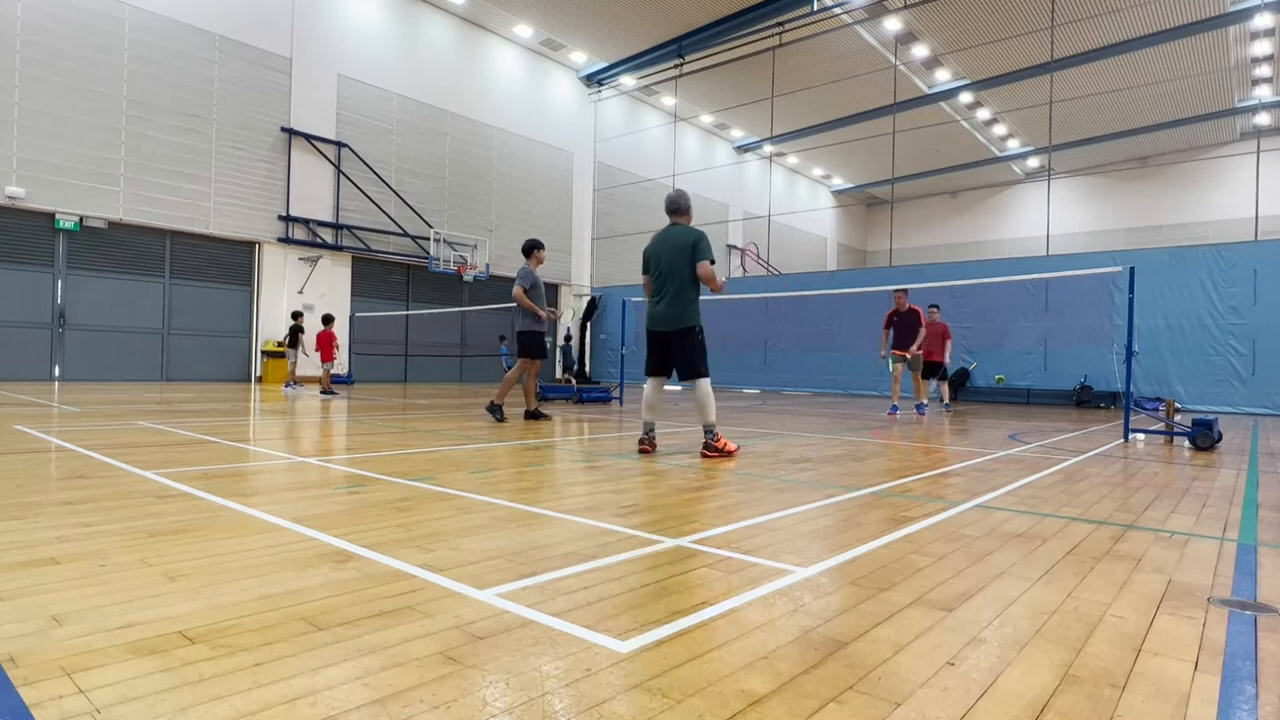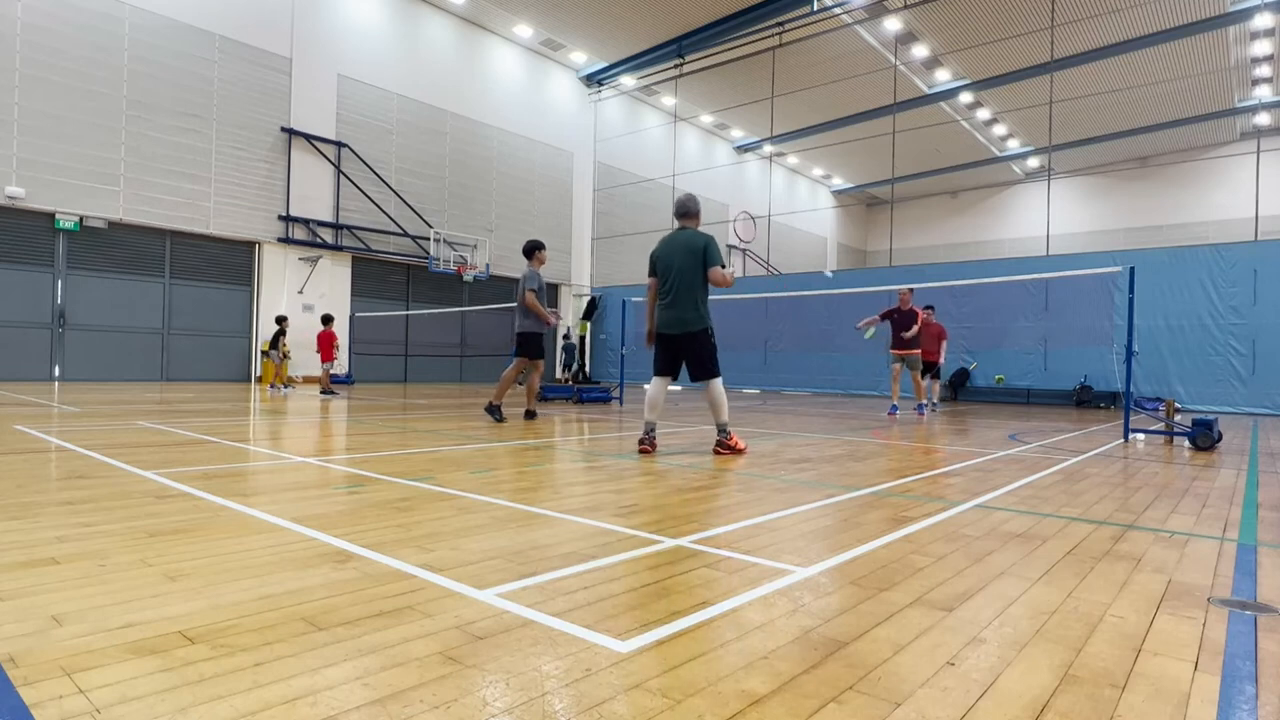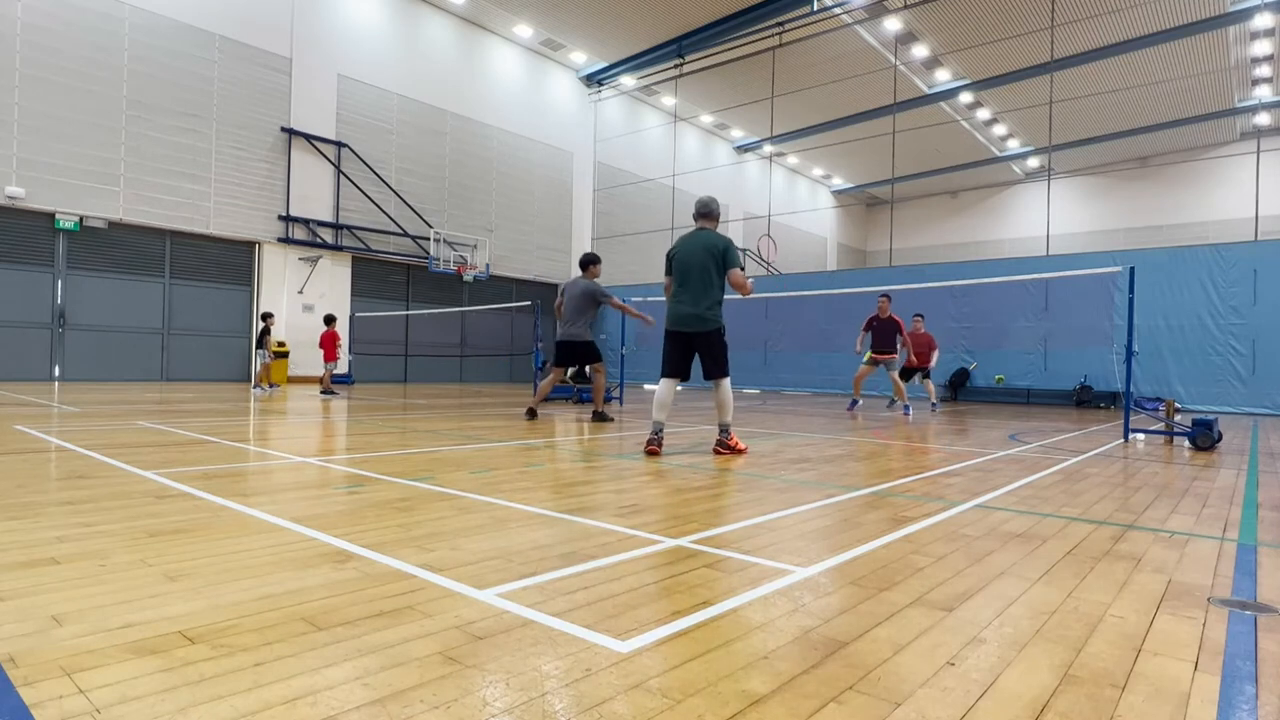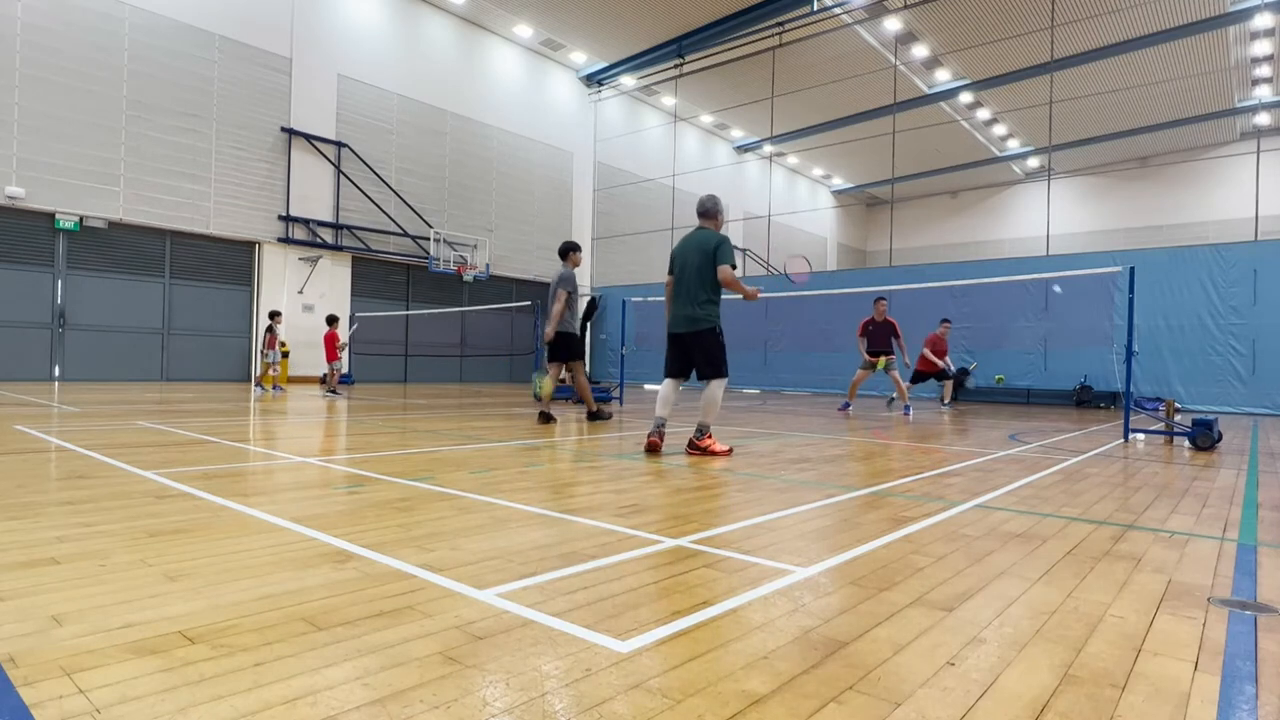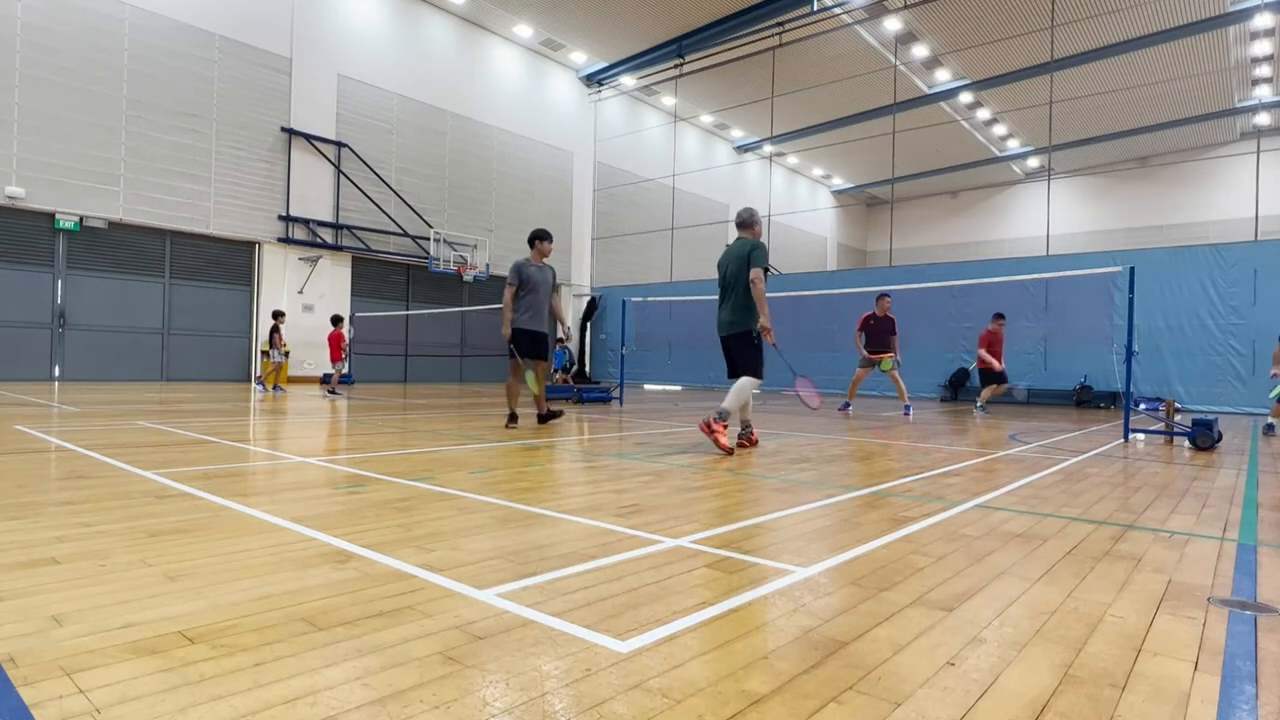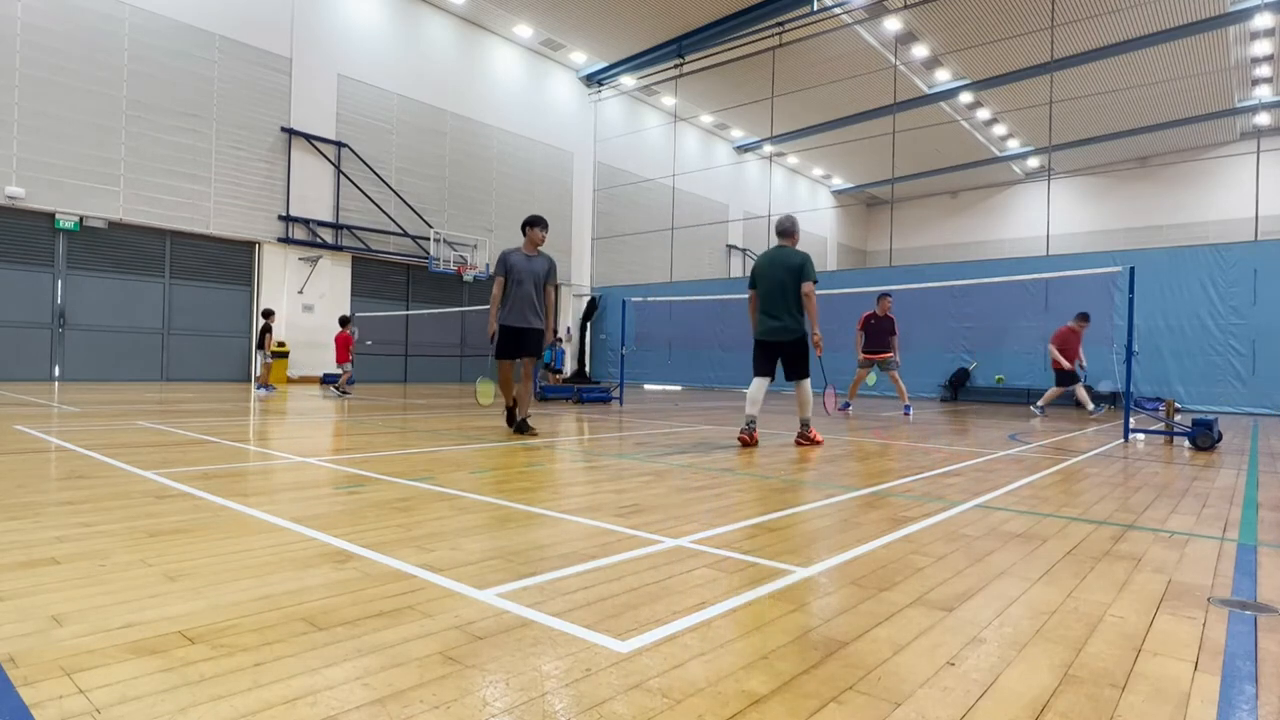
dt=0.7s
person 1, frame 1
left shoulder: (653, 242)
right shoulder: (696, 237)
right elbow: (704, 273)
right wrist: (717, 285)
left hip: (655, 321)
right hip: (685, 320)
left knee: (655, 378)
right knee: (699, 378)
left ankle: (647, 436)
right ankle: (711, 439)
person 1, frame 2
left shoulder: (661, 246)
right shoulder: (705, 241)
left elbow: (652, 288)
right elbow: (716, 278)
left wrist: (651, 324)
right wrist: (728, 278)
left hip: (665, 325)
right hip: (695, 324)
left knee: (660, 378)
right knee: (712, 379)
left ankle: (648, 435)
right ankle: (724, 438)
person 1, frame 3
left shoulder: (677, 245)
right shoulder: (723, 243)
right elbow: (736, 280)
right wrist: (747, 288)
left hip: (676, 322)
right hip: (708, 322)
left knee: (669, 378)
right knee: (721, 378)
left ankle: (655, 435)
right ankle: (725, 438)
person 1, frame 4
left shoulder: (681, 244)
right shoulder: (719, 241)
left elbow: (670, 285)
right elbow: (725, 276)
left wrist: (672, 318)
right wrist: (746, 291)
left hip: (677, 322)
right hip: (705, 322)
left knee: (673, 378)
right knee: (716, 378)
left ankle: (657, 432)
right ankle: (700, 438)
person 1, frame 5
left shoulder: (726, 254)
right shoulder: (756, 247)
right elbow: (755, 279)
right wrist: (764, 316)
left hip: (726, 324)
right hip: (745, 324)
left knee: (741, 377)
right knee: (752, 376)
left ankle: (746, 432)
right ankle: (716, 421)
person 1, frame 6
left shoulder: (761, 261)
right shoulder: (802, 259)
left elbow: (752, 298)
right elbow: (808, 293)
left wrist: (755, 326)
right wrist: (815, 329)
left hip: (764, 333)
right hip: (793, 332)
left knee: (760, 379)
right knee: (801, 380)
left ankle: (748, 428)
right ankle: (805, 431)
person 2, frame 1
left shoulder: (533, 273)
right shoulder: (527, 271)
right elbow: (516, 294)
left wrist: (544, 310)
right wrist: (538, 311)
left hip: (536, 329)
right hip: (529, 329)
left knee: (534, 369)
right knee: (522, 366)
left ankle: (531, 409)
right ankle: (495, 403)
person 2, frame 2
left shoulder: (531, 274)
right shoulder: (533, 274)
right elbow: (529, 300)
left wrist: (546, 312)
right wrist: (548, 318)
left hip: (531, 329)
right hip: (531, 329)
left knee: (537, 369)
right knee: (517, 367)
left ankle: (530, 409)
right ankle: (494, 404)
person 2, frame 3
left shoulder: (569, 284)
right shoulder: (594, 288)
left elbow: (557, 307)
right elbow: (620, 306)
right wrist: (643, 317)
left hip: (563, 338)
right hip: (581, 338)
left knee: (555, 375)
right knee: (599, 371)
left ankle: (532, 408)
right ankle: (598, 412)
person 2, frame 4
left shoulder: (560, 274)
right shoulder: (568, 274)
right elbow: (559, 302)
right wrist: (551, 327)
left hip: (557, 331)
right hip: (565, 330)
left knee: (555, 370)
right knee: (578, 370)
left ankle: (545, 412)
right ankle: (593, 410)
person 2, frame 5
left shoulder: (550, 271)
right shoulder: (520, 266)
left elbow: (554, 300)
right elbow: (508, 296)
left wrist: (564, 325)
right wrist: (506, 324)
left hip: (541, 329)
right hip: (520, 327)
left knee: (541, 371)
right knee: (516, 370)
left ankle: (543, 412)
right ankle: (512, 414)
person 2, frame 6
left shoulder: (548, 262)
right shoulder: (507, 256)
left elbow: (550, 294)
right elbow: (497, 290)
left wrist: (550, 324)
right wrist: (492, 319)
left hip: (534, 325)
right hip: (508, 323)
left knee: (528, 371)
right knee: (505, 371)
left ankle: (521, 420)
right ankle: (510, 404)
